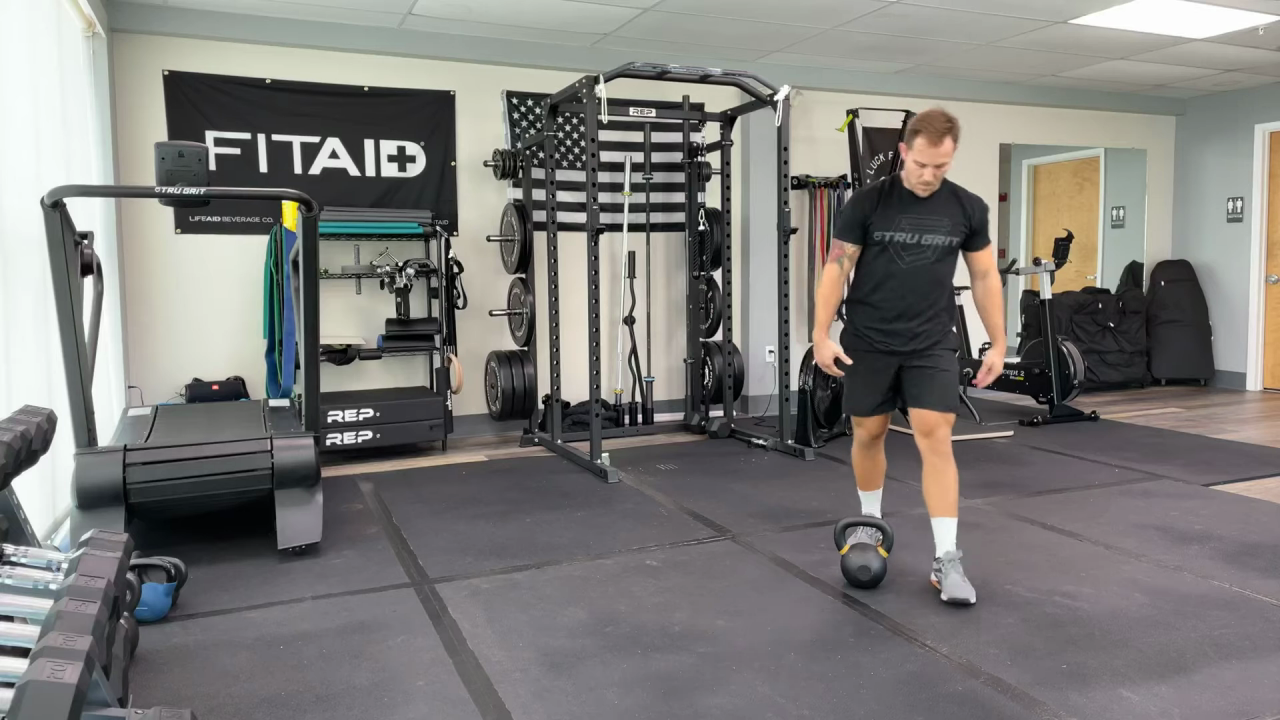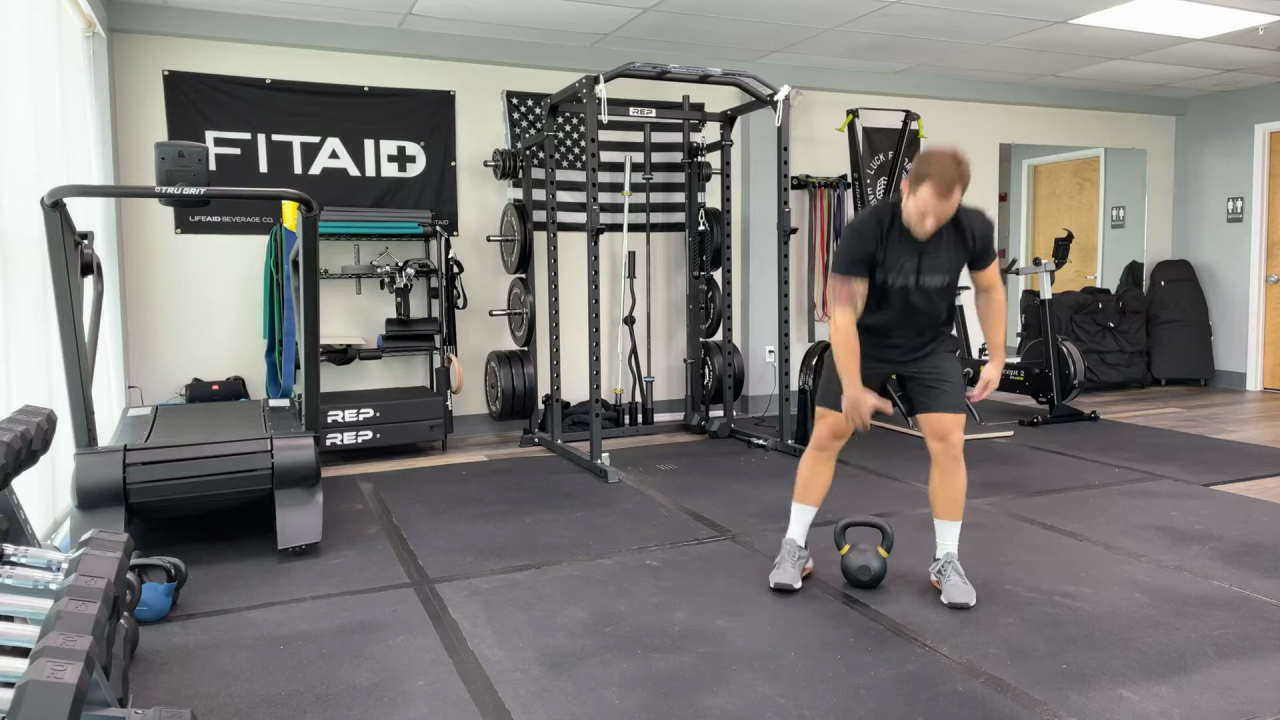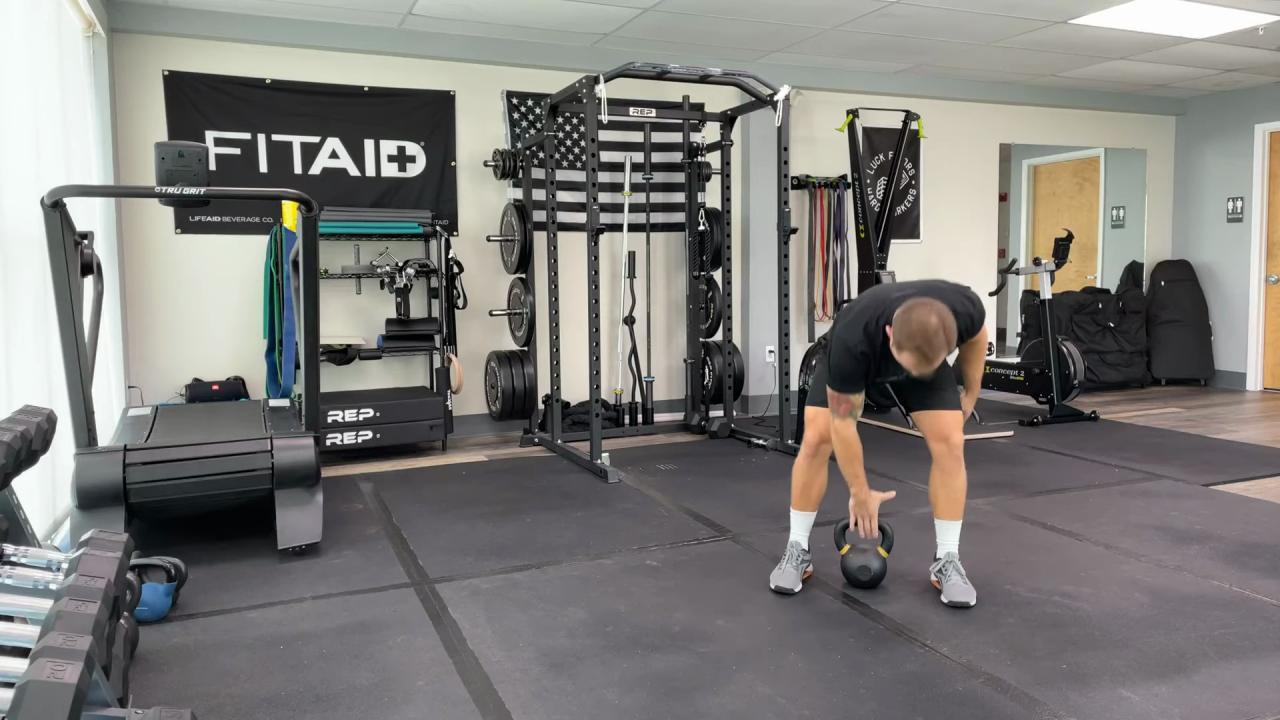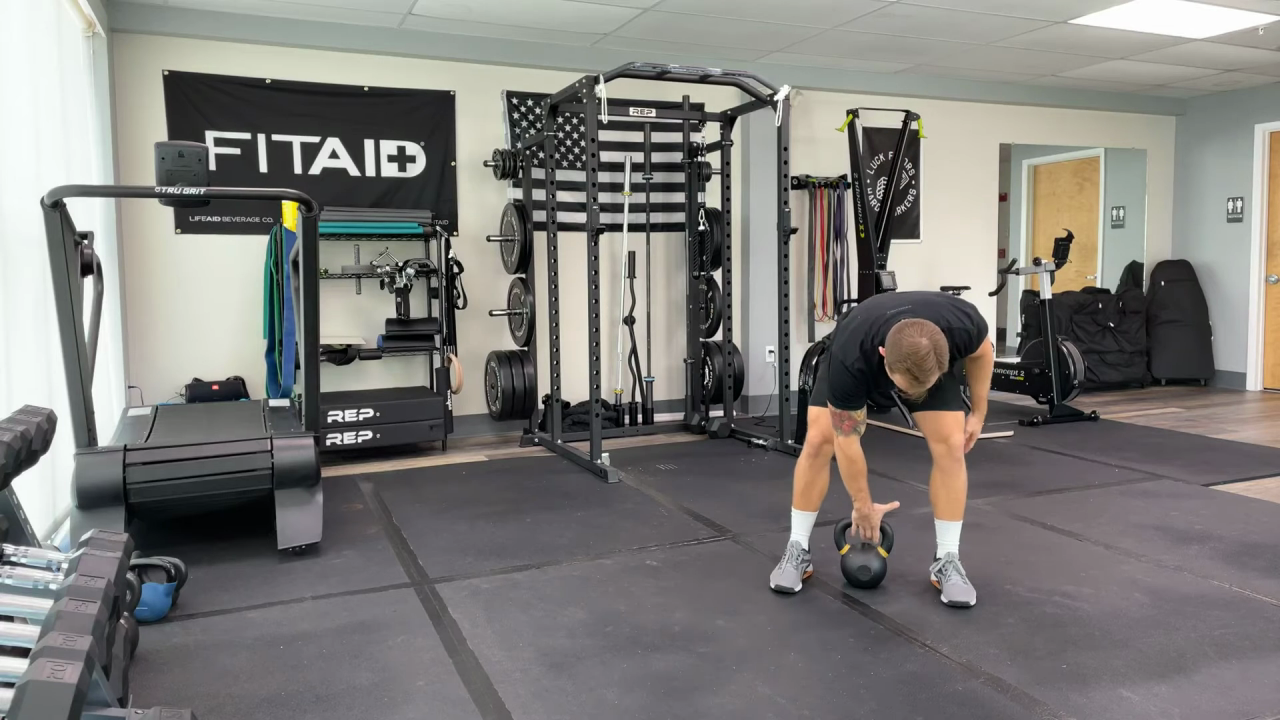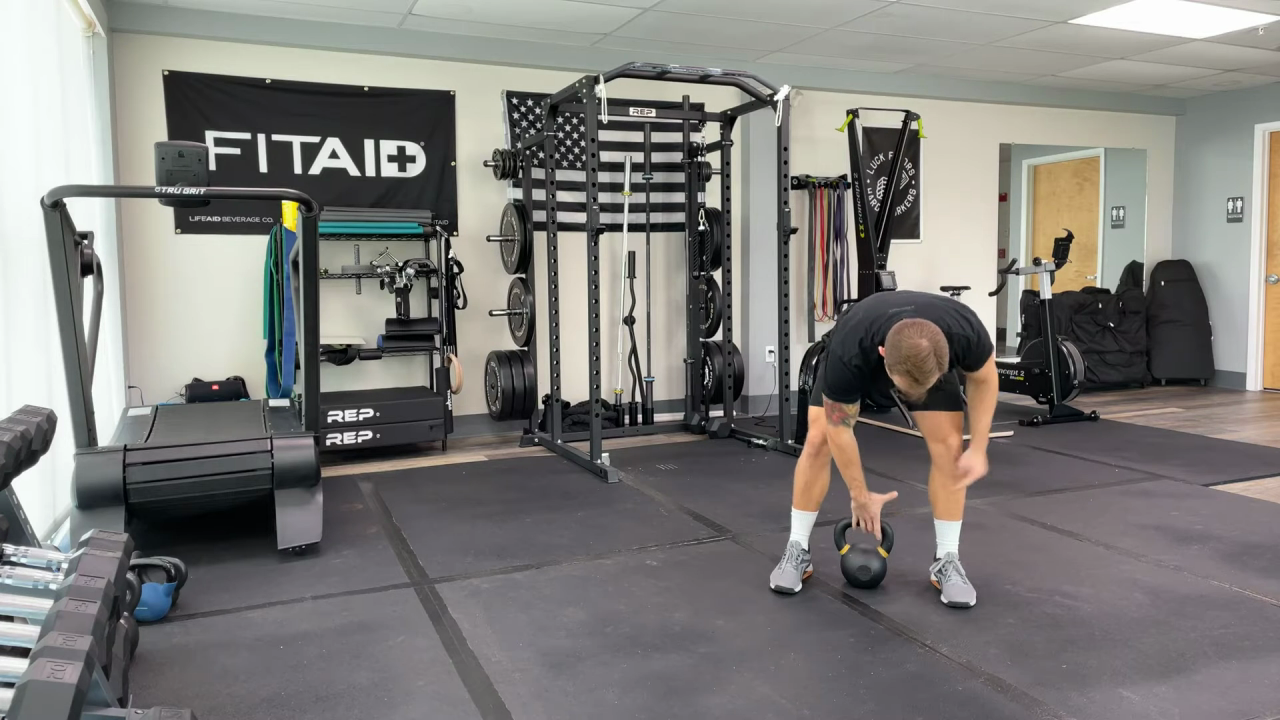
dt=0.4s
person 1, frame 1
left shoulder: (967, 208)
right shoulder: (867, 202)
left elbow: (985, 276)
right elbow: (835, 270)
left wrist: (998, 343)
right wrist: (822, 335)
left hip: (931, 345)
right hip: (867, 344)
left knee: (934, 439)
right knee: (867, 435)
left ankle: (945, 557)
right ankle: (872, 519)
person 1, frame 2
left shoulder: (975, 229)
right shoulder: (866, 229)
left elbow: (990, 291)
right elbow: (842, 311)
left wrist: (996, 359)
right wrist: (852, 387)
left hip: (931, 349)
right hip: (865, 341)
left knee: (948, 445)
right knee: (827, 435)
left ankle: (946, 560)
right ankle: (795, 546)
person 1, frame 3
left shoulder: (963, 309)
right shoulder: (852, 342)
right elbow: (843, 425)
left wrist: (971, 390)
right wrist: (861, 493)
left hip: (929, 351)
right hip: (854, 352)
left knee: (949, 442)
right knee: (817, 438)
left ankle: (947, 561)
right ankle: (797, 550)
person 1, frame 4
left shoulder: (962, 325)
right shoulder: (849, 359)
left elbow: (980, 353)
right elbow: (847, 440)
left wrist: (978, 412)
right wrist: (863, 506)
left hip: (931, 358)
right hip: (854, 350)
left knee: (950, 444)
right knee: (818, 440)
left ankle: (946, 560)
right ankle: (797, 550)
person 1, frame 5
left shoulder: (965, 332)
right shoulder: (848, 354)
left elbow: (983, 378)
right elbow: (839, 429)
left wrist: (978, 447)
right wrist: (860, 496)
right hip: (856, 352)
left knee: (948, 444)
right knee: (819, 439)
left ankle: (947, 560)
right ankle: (797, 550)
